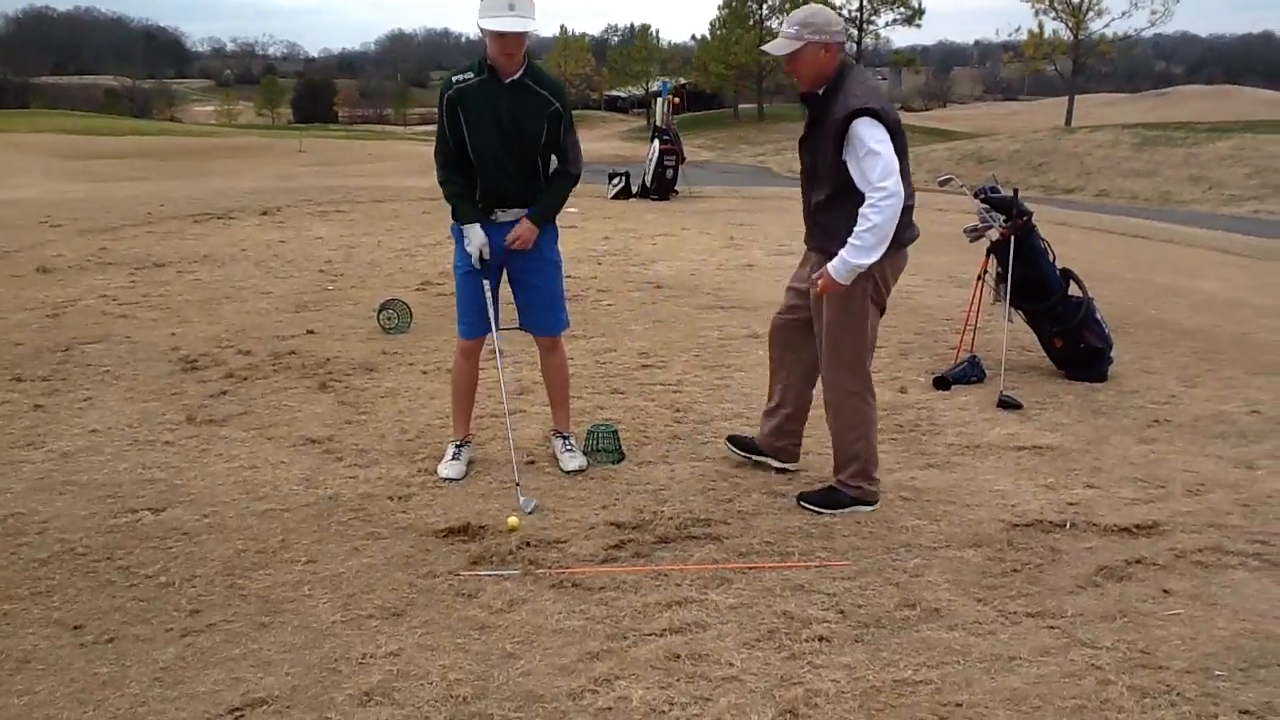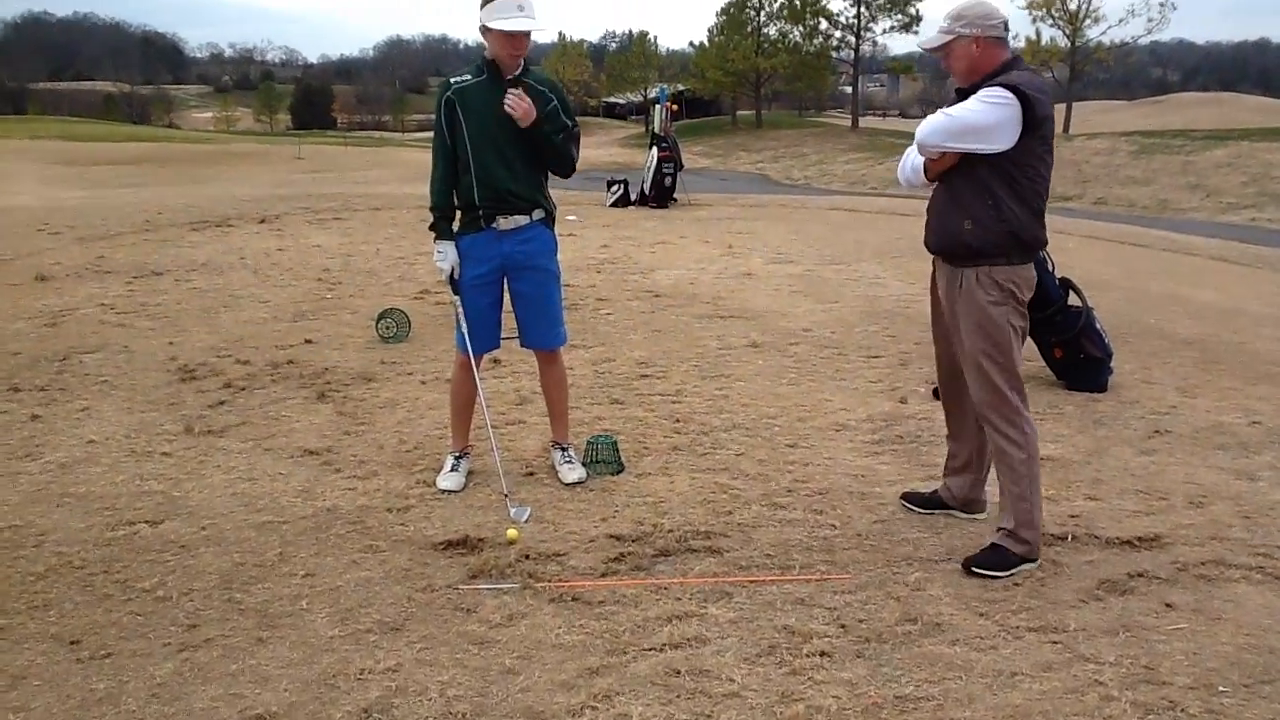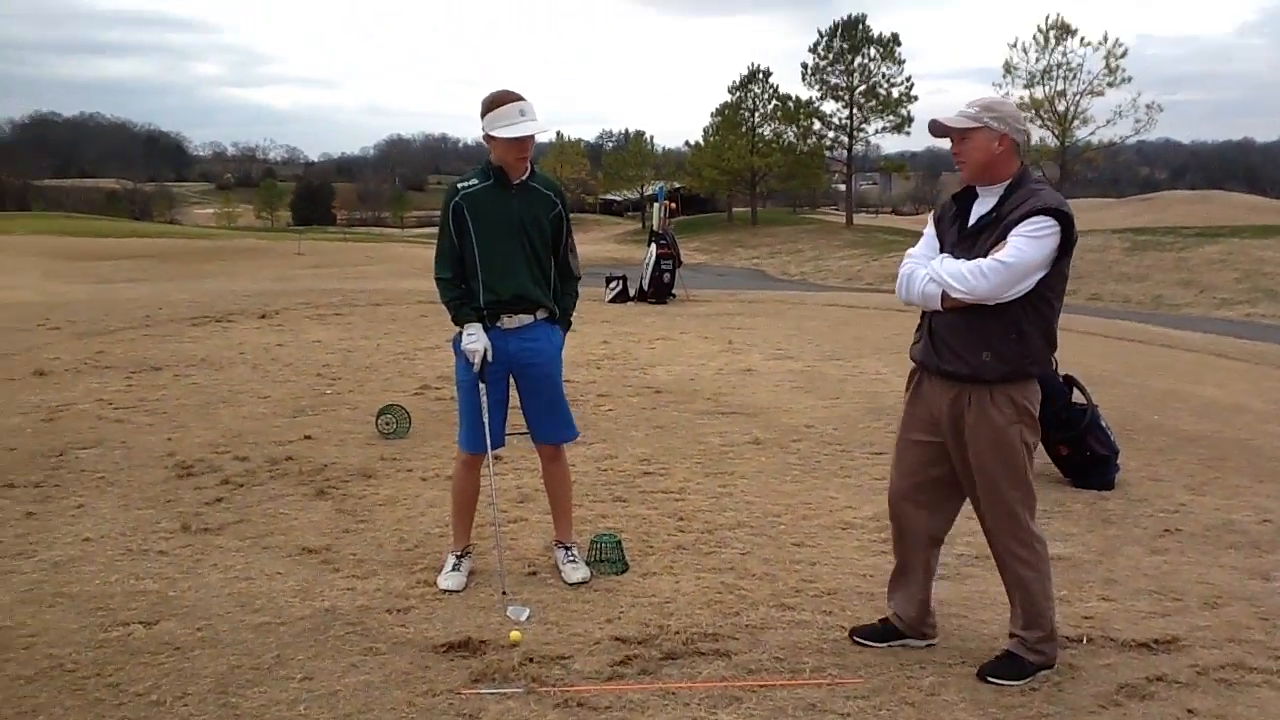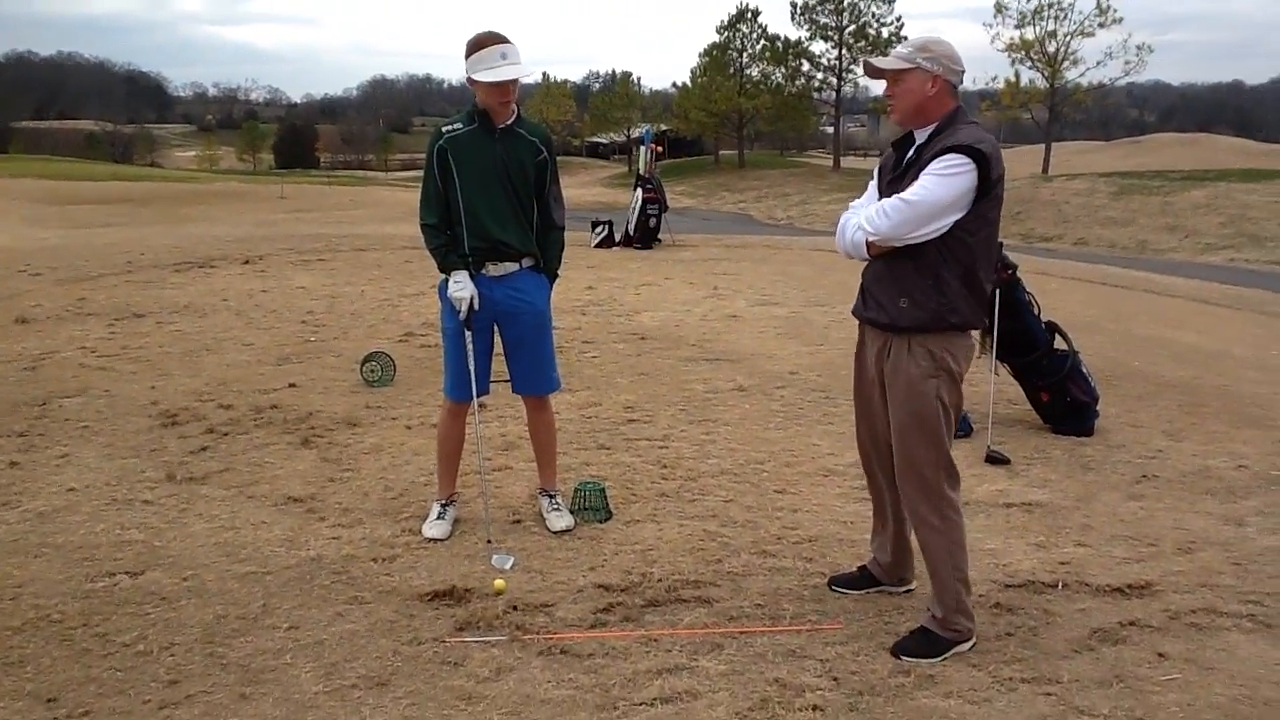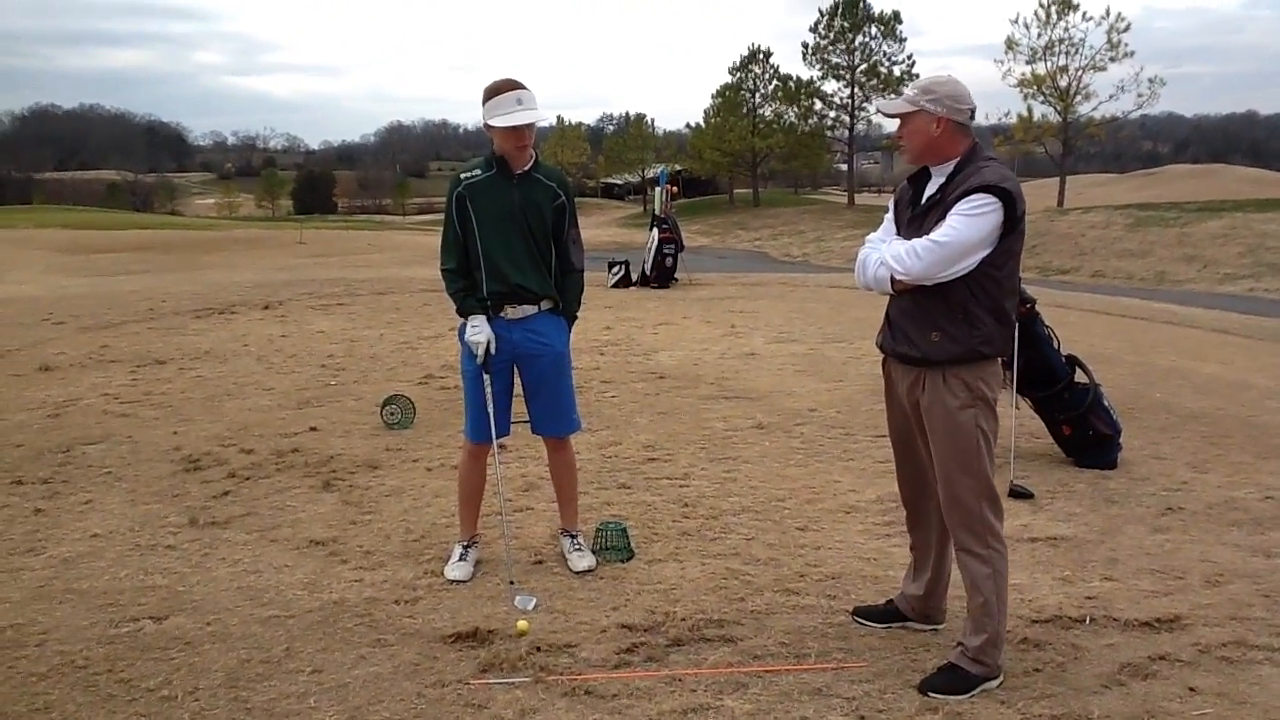
dt=1s
person 1, frame 1
left shoulder: (858, 112)
right shoulder: (826, 96)
left elbow: (888, 196)
left wrist: (844, 267)
left hip: (860, 257)
right hip: (829, 247)
left knee: (843, 370)
right knee: (788, 331)
left ankle: (856, 486)
right ankle: (777, 441)
person 1, frame 2
left shoulder: (1014, 97)
right shoulder: (976, 100)
left elbow: (929, 136)
right elbow: (909, 167)
left wrist: (936, 151)
right wrist: (933, 166)
left hip: (994, 273)
right hip: (952, 265)
left knee: (997, 399)
right knee: (958, 386)
left ankle: (1019, 535)
right ankle: (962, 489)
person 1, frame 3
left shoulder: (1043, 214)
right shoulder: (952, 210)
left elbow: (986, 281)
right elbow: (908, 282)
left wrist: (940, 274)
right wrist: (961, 286)
left hip: (998, 393)
right hip: (931, 380)
left knee: (1008, 520)
right knee: (912, 502)
left ankle: (1035, 643)
right ankle: (911, 618)
person 1, frame 4
left shoulder: (966, 153)
right shoulder: (901, 153)
left elbow: (885, 225)
right elbow: (849, 233)
left wrist: (874, 228)
right wrist: (882, 237)
left hip: (930, 340)
right hip: (879, 328)
left knee: (925, 476)
right knee: (881, 459)
left ankle: (953, 621)
right ankle: (889, 565)
person 1, frame 5
left shoulder: (988, 190)
right shoulder: (914, 189)
left elbow: (918, 262)
right elbow: (868, 266)
left wrist: (895, 257)
right wrist: (907, 268)
left hip: (960, 373)
right hip: (903, 360)
left knee: (968, 507)
right knee: (919, 493)
left ankle: (982, 655)
right ankle: (919, 601)
person 2, frame 1
left shoulder: (548, 91)
right shoulder: (458, 89)
left elbow: (569, 165)
right elbow: (447, 164)
left wrist: (537, 221)
right wrist: (469, 223)
left hip: (533, 228)
right hip: (478, 229)
left knee: (549, 336)
right knee: (470, 340)
left ankle: (562, 434)
right ankle: (460, 441)
person 2, frame 2
left shoulder: (546, 92)
right shoulder: (456, 92)
left elbow: (567, 161)
right elbow: (443, 169)
left wrist: (534, 125)
right wrist: (443, 235)
left hip: (533, 234)
right hip: (475, 238)
left knee: (548, 348)
right knee: (467, 353)
left ankle: (561, 446)
right ankle: (458, 452)
person 2, frame 3
left shoulder: (549, 195)
right shoulder: (463, 197)
left elbow: (567, 266)
right elbow: (447, 272)
left wrist: (561, 324)
right wrist: (469, 324)
left hip: (538, 332)
right hip: (483, 335)
left knee: (553, 444)
right knee: (472, 450)
left ankle: (565, 544)
right ankle: (460, 551)
person 2, frame 4
left shoulder: (536, 141)
right shoulder: (448, 141)
left elbow: (552, 217)
right elbow: (433, 218)
left wrist: (545, 277)
right wrist: (455, 272)
left hip: (524, 282)
right hip: (467, 283)
left knee: (538, 395)
right knee: (457, 399)
left ankle: (549, 493)
right ankle: (445, 500)
person 2, frame 5
left shoulder: (554, 186)
right shoulder: (466, 186)
left elbow: (571, 261)
right elbow: (453, 262)
left wrist: (563, 319)
right wrist: (472, 316)
left hip: (544, 324)
right hip: (486, 326)
left knee: (558, 436)
right knee: (477, 441)
left ankle: (571, 534)
right ankle: (466, 542)
